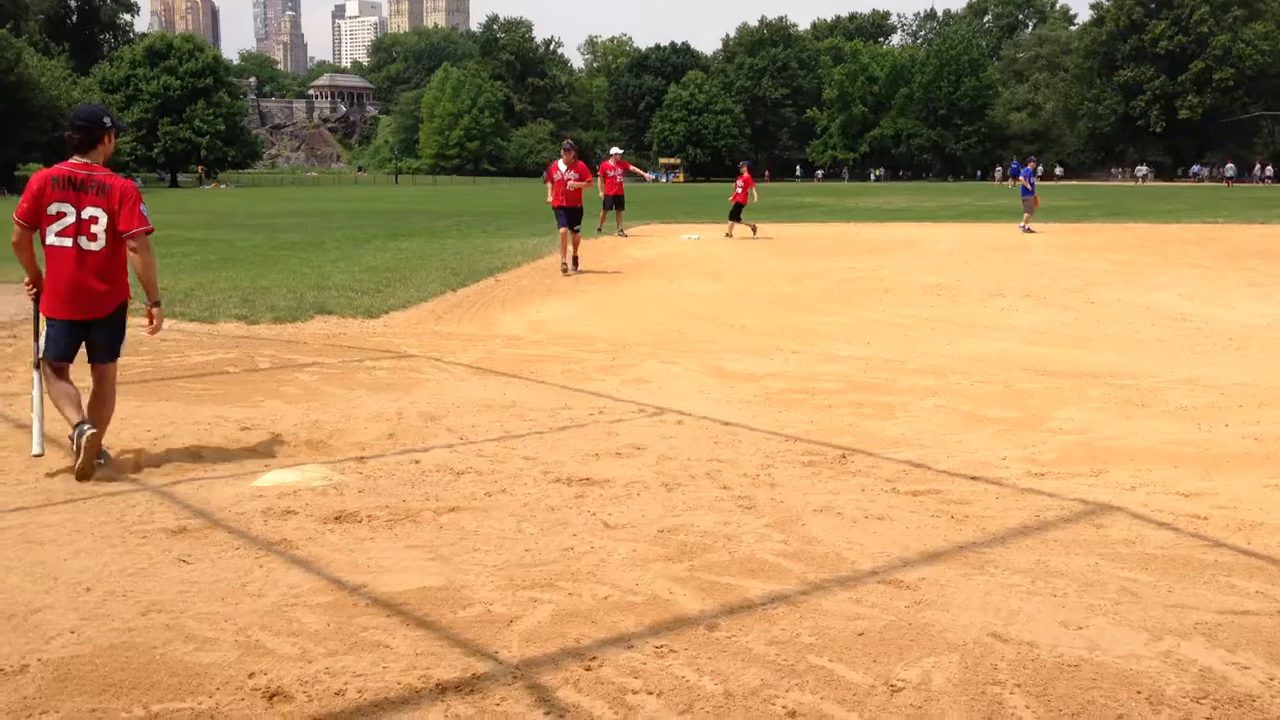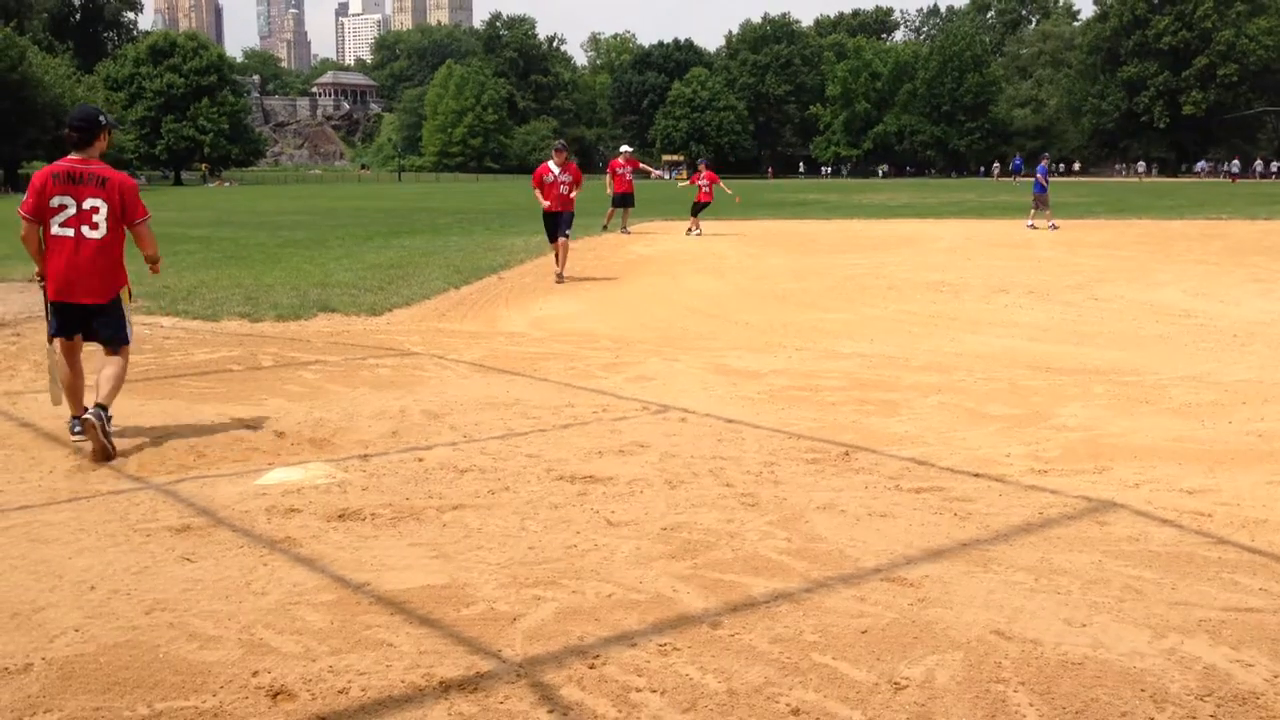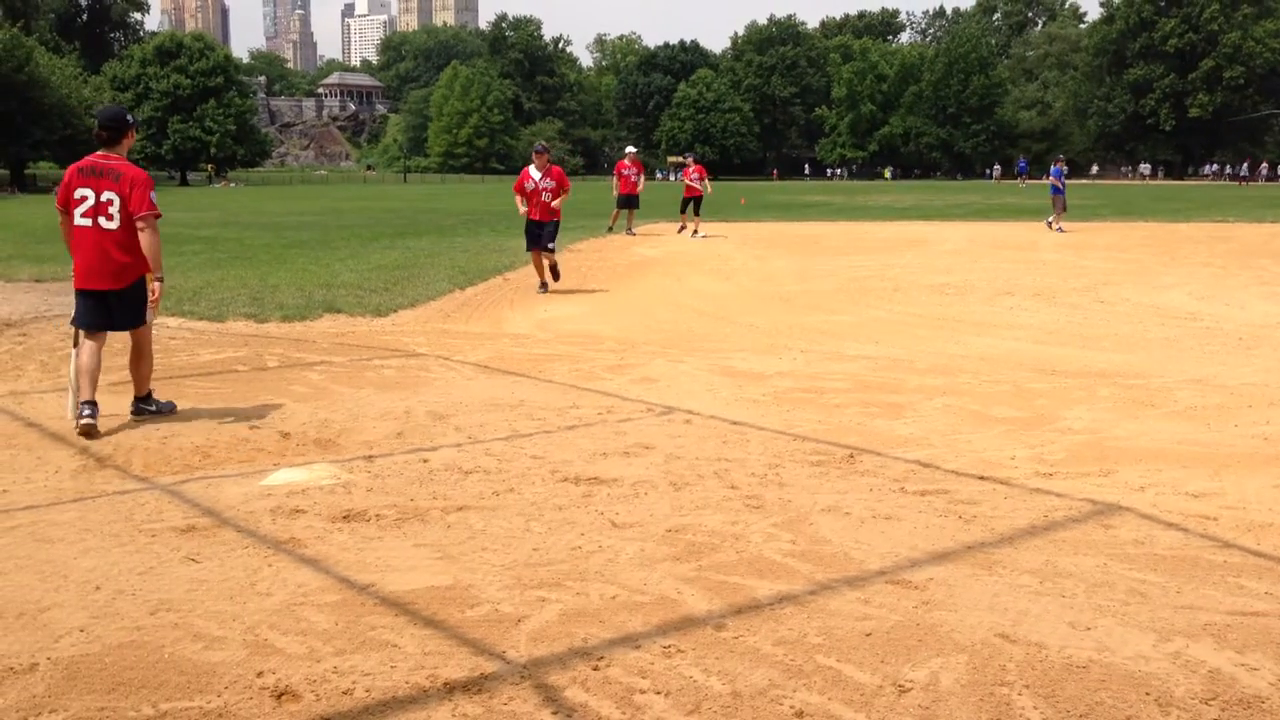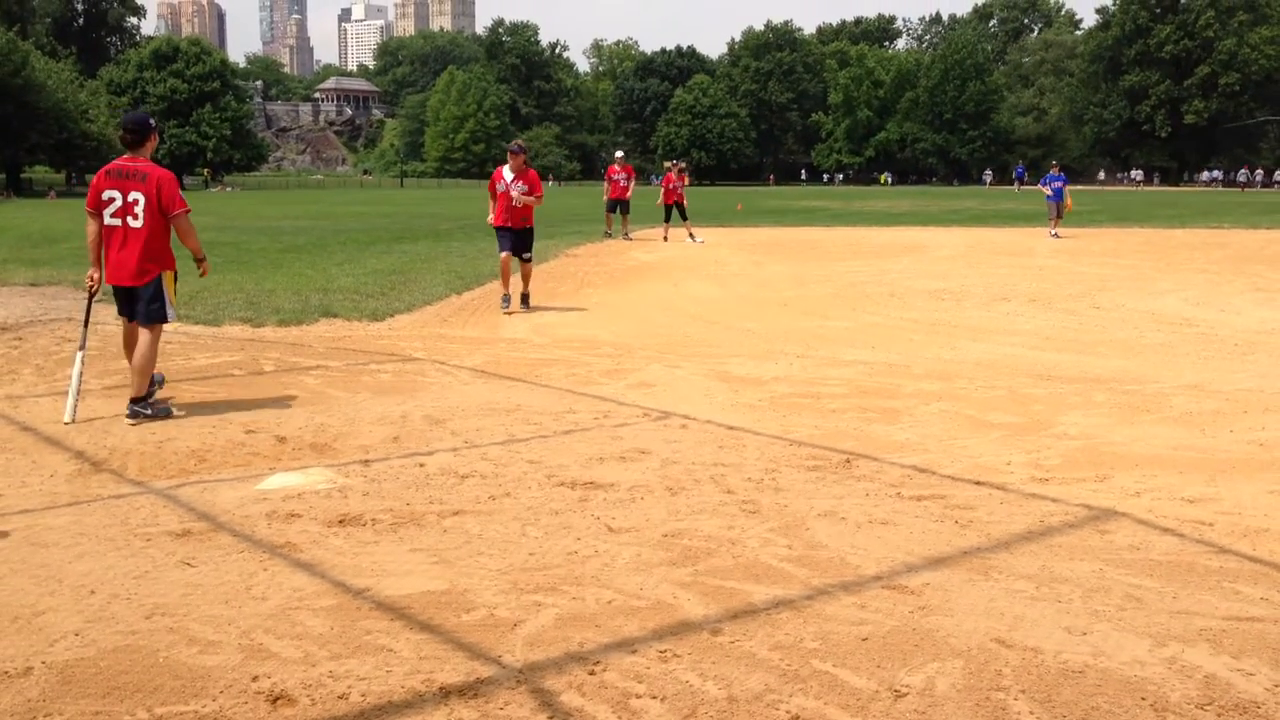
dt=0.5s
person 1, frame 1
left shoulder: (42, 181)
right shoulder: (121, 189)
left elbow: (20, 239)
right elbow: (138, 248)
left wrist: (34, 276)
right wrist: (153, 300)
left hip: (60, 297)
right hip: (108, 297)
left knee: (55, 372)
right knee: (104, 373)
left ankle: (82, 428)
right ankle: (94, 448)
person 1, frame 2
left shoulder: (44, 178)
right shoulder: (119, 182)
left elbow: (27, 232)
right elbow: (142, 234)
left wrist: (43, 266)
right wrist: (154, 258)
left hip: (61, 284)
right hip: (106, 285)
left knee: (68, 350)
right knee: (117, 354)
left ankle: (77, 420)
right ankle: (99, 410)
person 1, frame 3
left shoulder: (74, 172)
right shoulder: (136, 177)
left elbow: (65, 221)
right elbow: (146, 229)
right wrist: (157, 276)
left hip: (87, 273)
right hip: (130, 272)
left knee: (91, 339)
right knee: (141, 335)
left ankle: (87, 407)
right ankle: (143, 400)
person 1, frame 4
left shoulder: (103, 175)
right shoulder: (161, 177)
left elbow: (94, 223)
right elbow: (182, 224)
left wrist: (95, 266)
right wrist: (200, 256)
left hip: (118, 268)
right hip: (153, 268)
left knee: (132, 325)
right knee: (149, 332)
left ankle: (145, 383)
right ankle: (137, 404)
